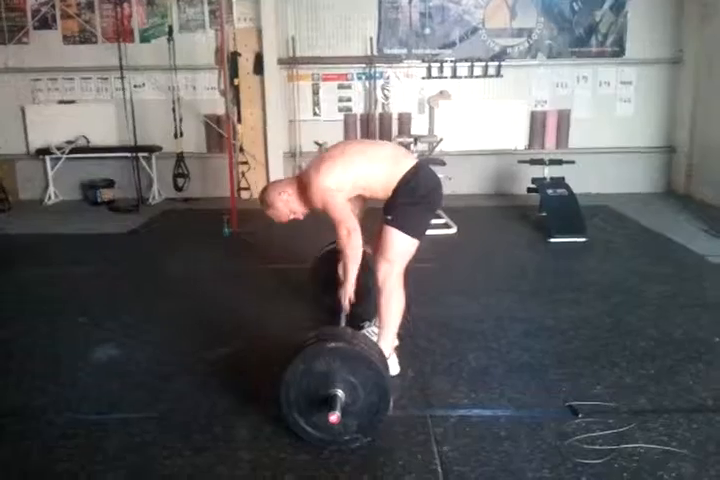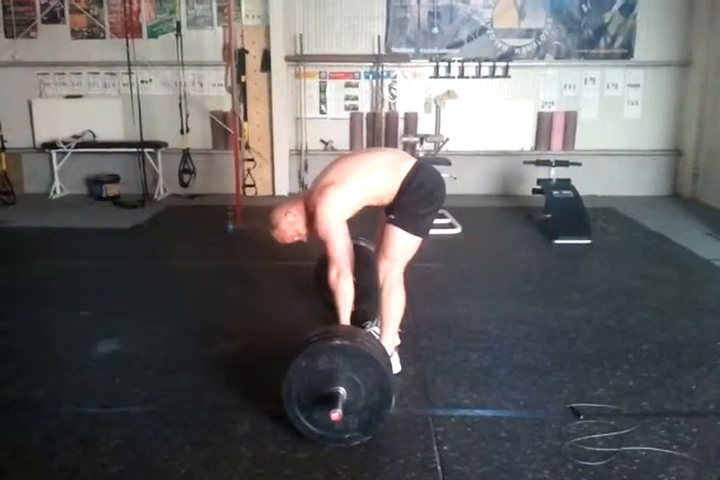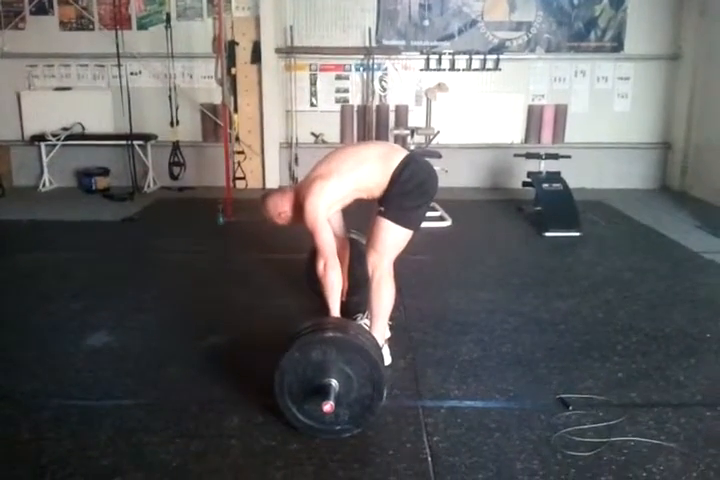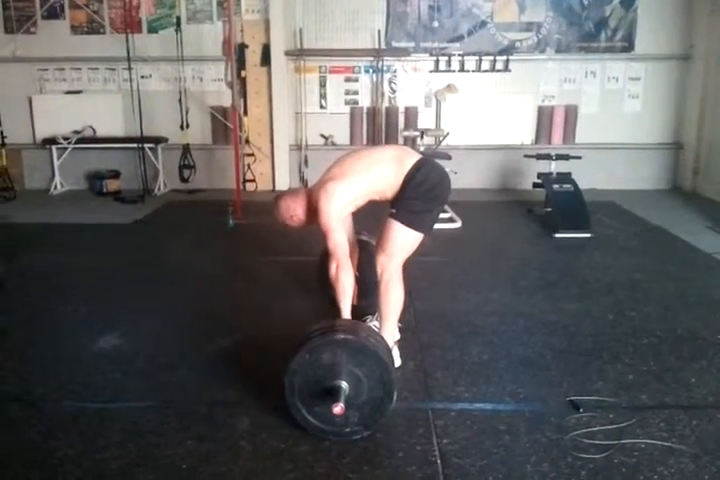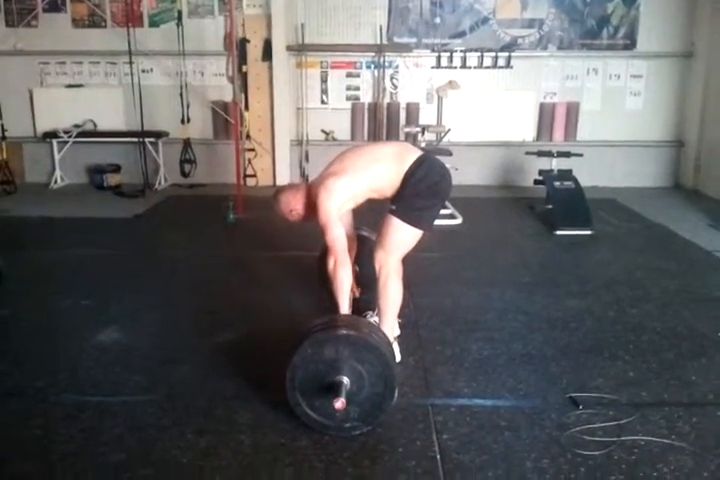
dt=1s
person 1, frame 1
left shoulder: (316, 186)
right shoulder: (315, 176)
left elbow: (351, 233)
right elbow: (354, 200)
left wrist: (348, 283)
right wrist: (347, 260)
left hip: (416, 188)
right hip: (411, 181)
left knee: (388, 272)
right knee: (382, 259)
left ankle: (385, 356)
right ankle: (384, 329)
person 1, frame 2
left shoulder: (323, 212)
right shoulder: (319, 196)
left elbow: (339, 272)
right elbow: (345, 244)
left wrist: (344, 327)
right wrist: (349, 296)
left hip: (420, 187)
right hip: (414, 177)
left knee: (389, 270)
right knee: (384, 259)
left ankle: (386, 354)
right ankle: (386, 328)
person 1, frame 3
left shoulder: (311, 204)
right shoulder: (318, 190)
left elbow: (328, 263)
right elbow: (339, 237)
left wrist: (335, 318)
right wrist: (344, 281)
left hip: (411, 180)
right hip: (409, 168)
left knee: (377, 263)
right knee: (376, 255)
left ankle: (376, 346)
right ankle: (377, 321)
person 1, frame 4
left shoulder: (325, 204)
right shoulder: (329, 192)
left elbow: (340, 263)
right elbow: (349, 243)
left wrist: (346, 320)
right wrist: (352, 283)
left hip: (424, 184)
right hip: (423, 173)
left knee: (386, 264)
right knee: (387, 258)
left ankle: (386, 348)
right ankle: (385, 324)
person 1, frame 5
left shoulder: (324, 200)
right shoulder: (329, 187)
left elbow: (338, 260)
right elbow: (348, 238)
left wrist: (344, 317)
right wrist: (350, 278)
left hip: (424, 180)
right hip: (423, 169)
left knee: (385, 260)
right knee: (388, 255)
left ankle: (387, 343)
right ankle: (386, 319)
